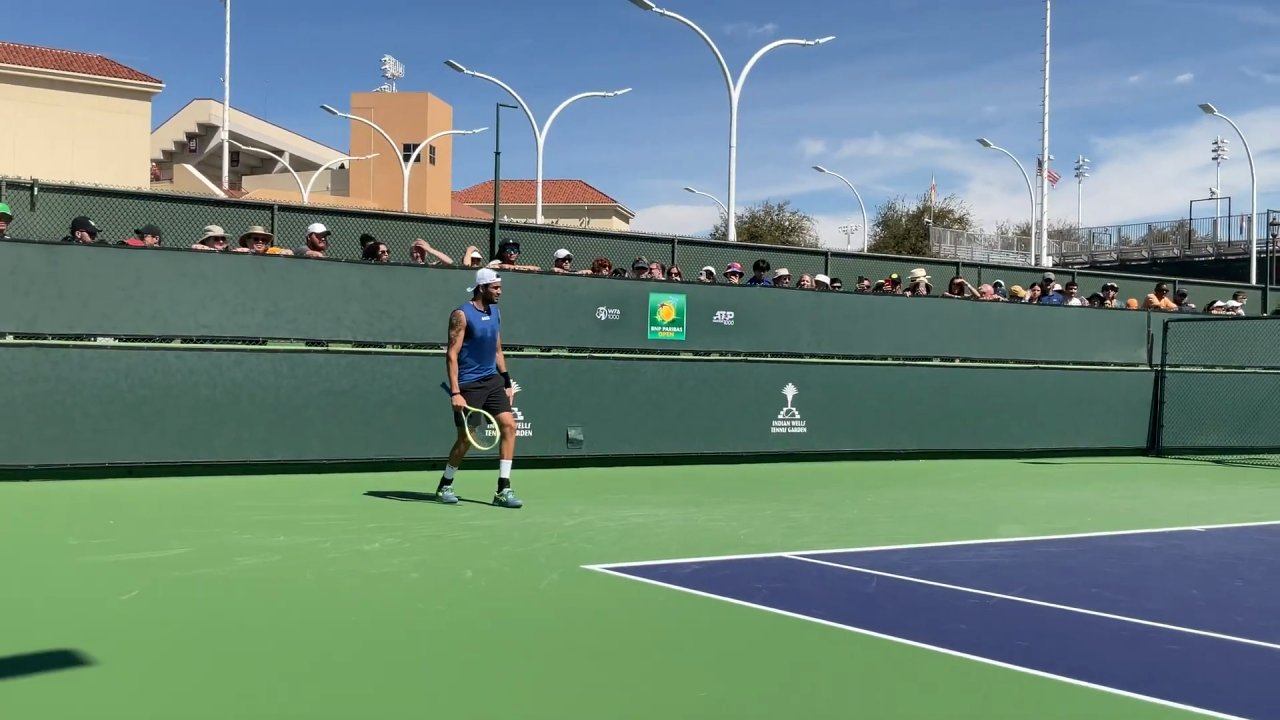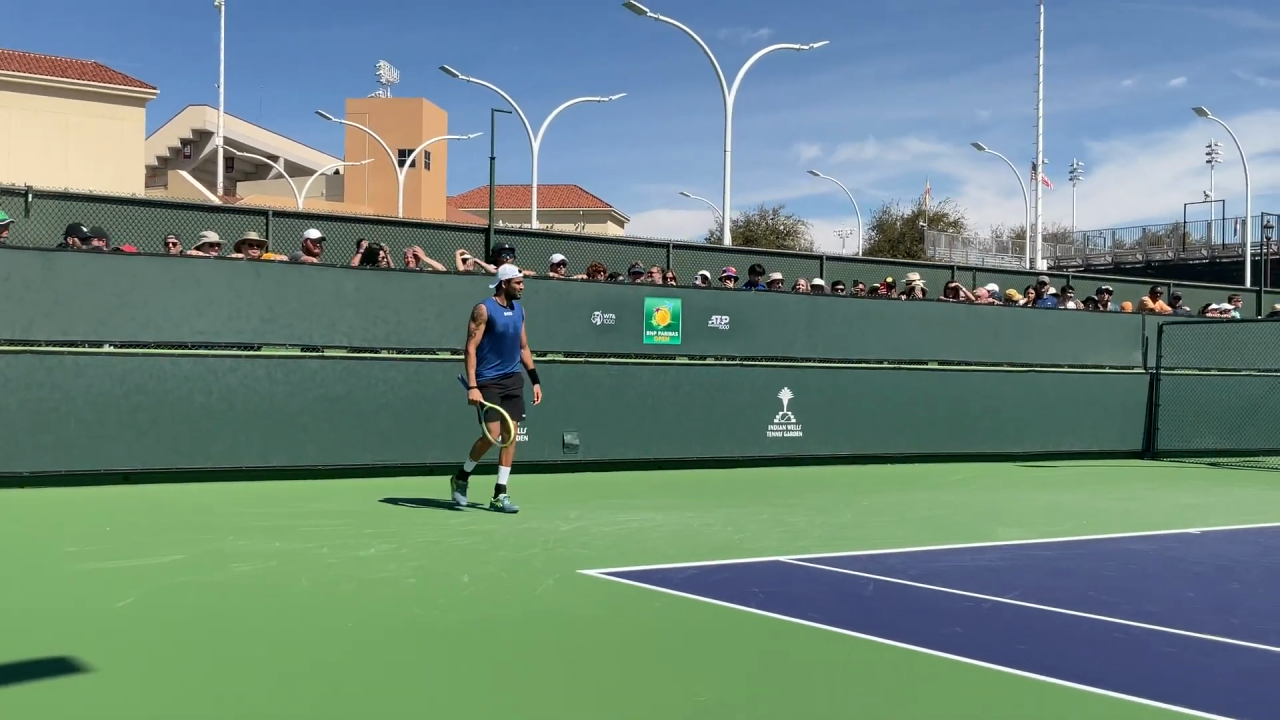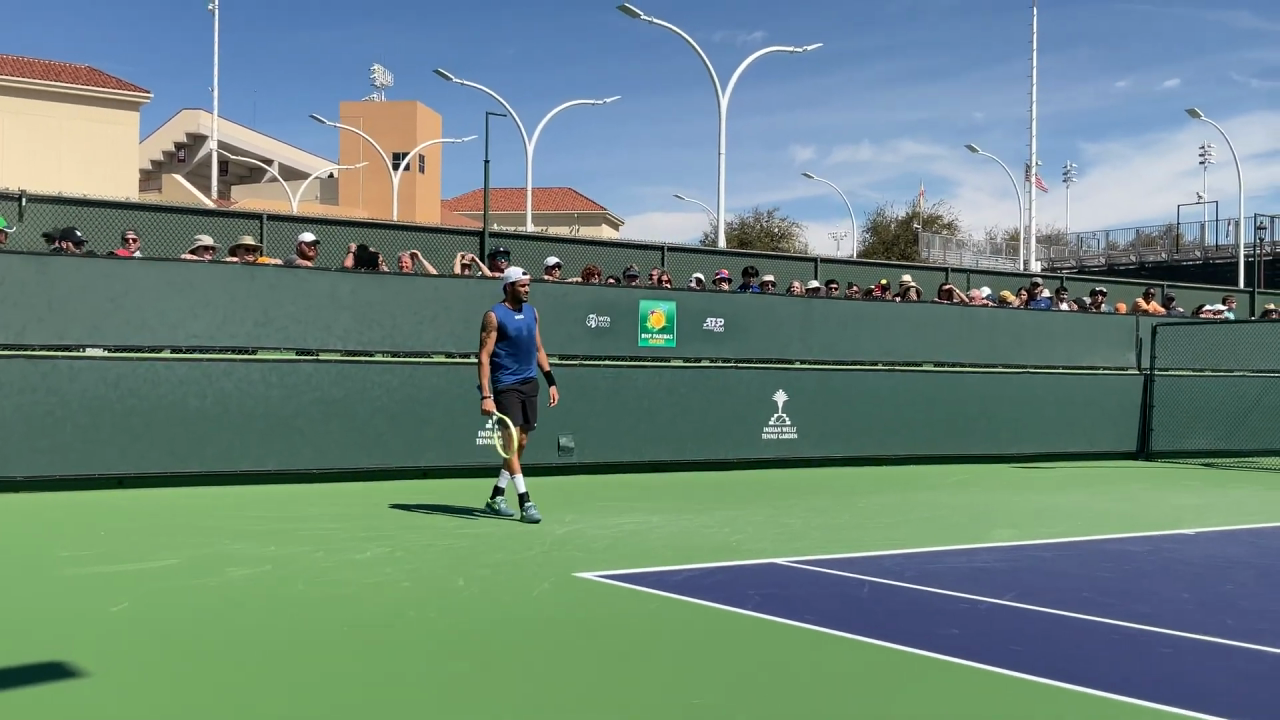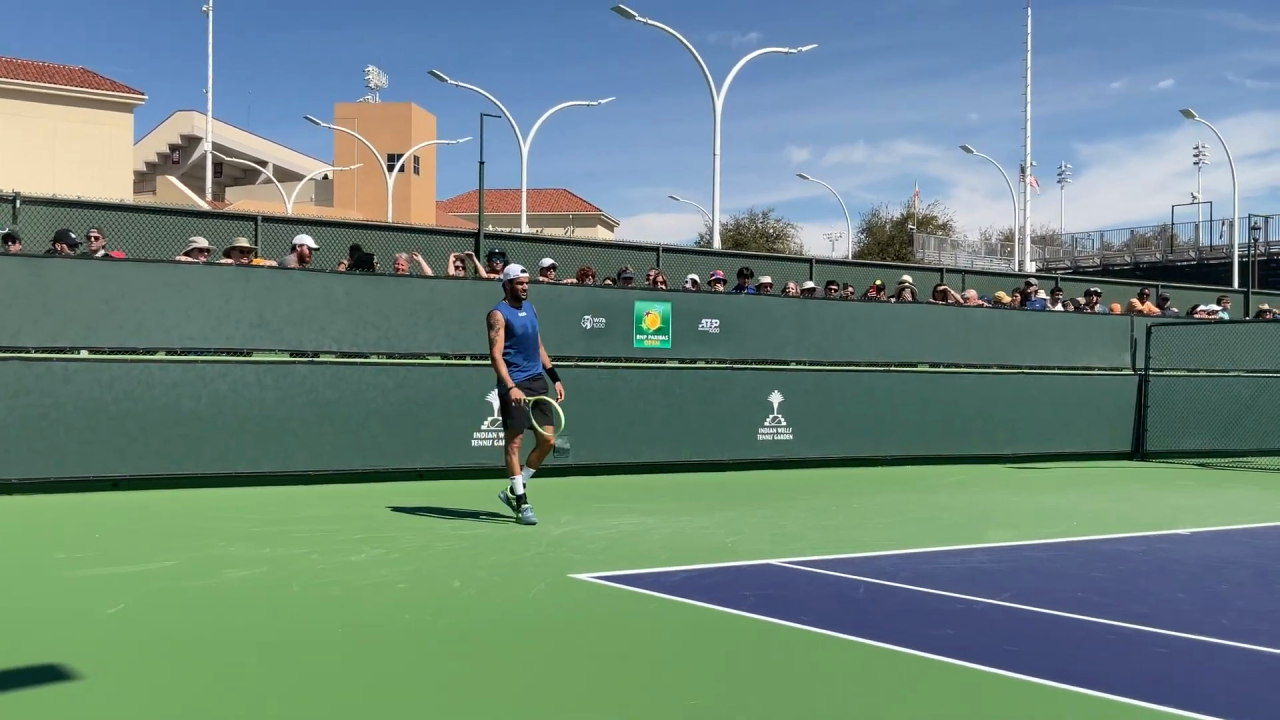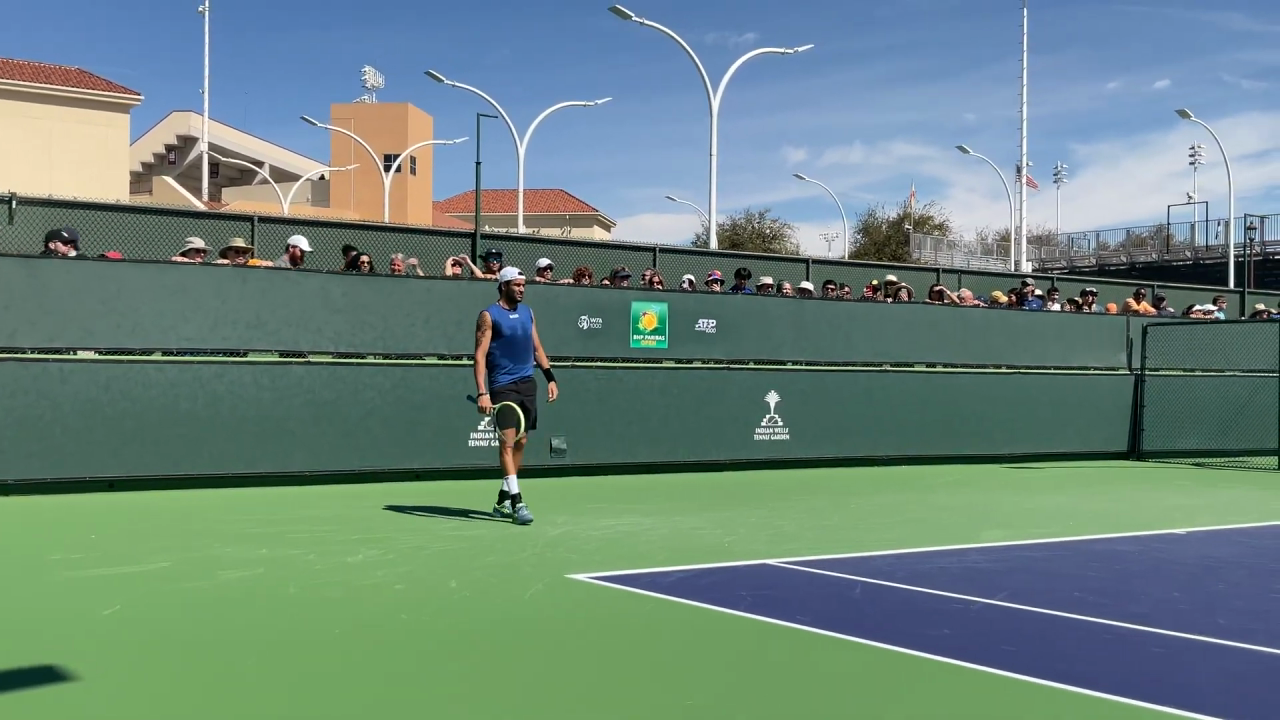
dt=0.5s
person 1, frame 1
left shoulder: (495, 312)
right shoulder: (462, 315)
right elbow: (452, 355)
left wrist: (507, 383)
right wrist: (455, 392)
left hip: (492, 380)
right hip: (469, 384)
left knee: (509, 427)
right knee: (466, 439)
left ankle: (503, 490)
right ankle: (444, 486)
person 1, frame 2
left shoulder: (519, 310)
right shoulder: (483, 309)
right elbow: (470, 348)
left wrist: (535, 380)
right wrist: (472, 386)
left hip: (513, 380)
right hip: (489, 381)
left knee: (510, 435)
right knee: (492, 435)
left ankle: (500, 494)
right ankle: (461, 478)
person 1, frame 3
left shoulder: (532, 312)
right shoulder: (494, 316)
right elbow: (484, 357)
left wrist: (551, 382)
right wrist: (486, 395)
left hip: (530, 385)
right hip: (506, 386)
left knee: (520, 443)
left ankle: (496, 498)
right ankle: (525, 503)
person 1, frame 4
left shoulder: (530, 309)
right shoulder: (498, 314)
right elbow: (496, 355)
left wrist: (555, 378)
right wrist: (510, 387)
left hip: (538, 382)
right hip: (515, 386)
left knee: (547, 441)
right knee: (514, 443)
left ankle: (515, 491)
right ankle: (522, 505)
person 1, frame 5
left shoulder: (528, 312)
right shoulder: (489, 315)
left elbow: (537, 348)
right elbow: (480, 356)
left wrist: (550, 378)
right wrist: (482, 393)
left hip: (527, 384)
right hip: (502, 386)
left knee: (520, 443)
right knee: (507, 443)
left ankle: (503, 501)
right ankle: (517, 503)
